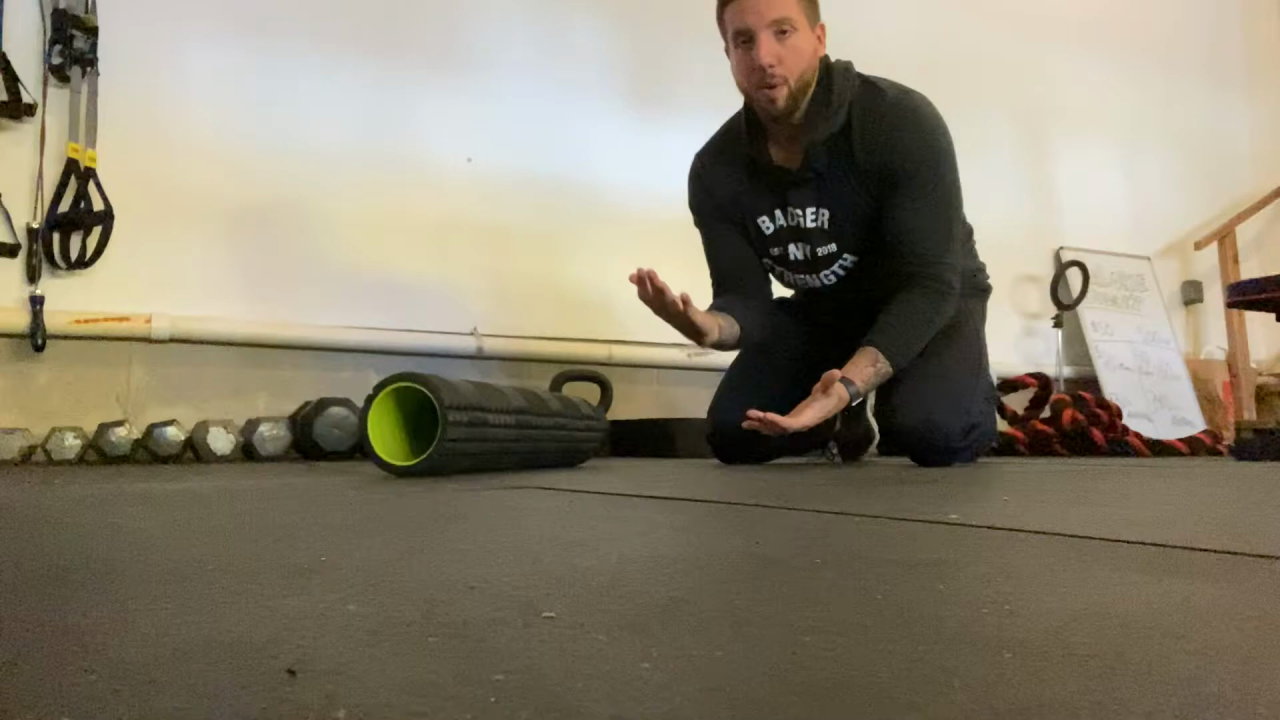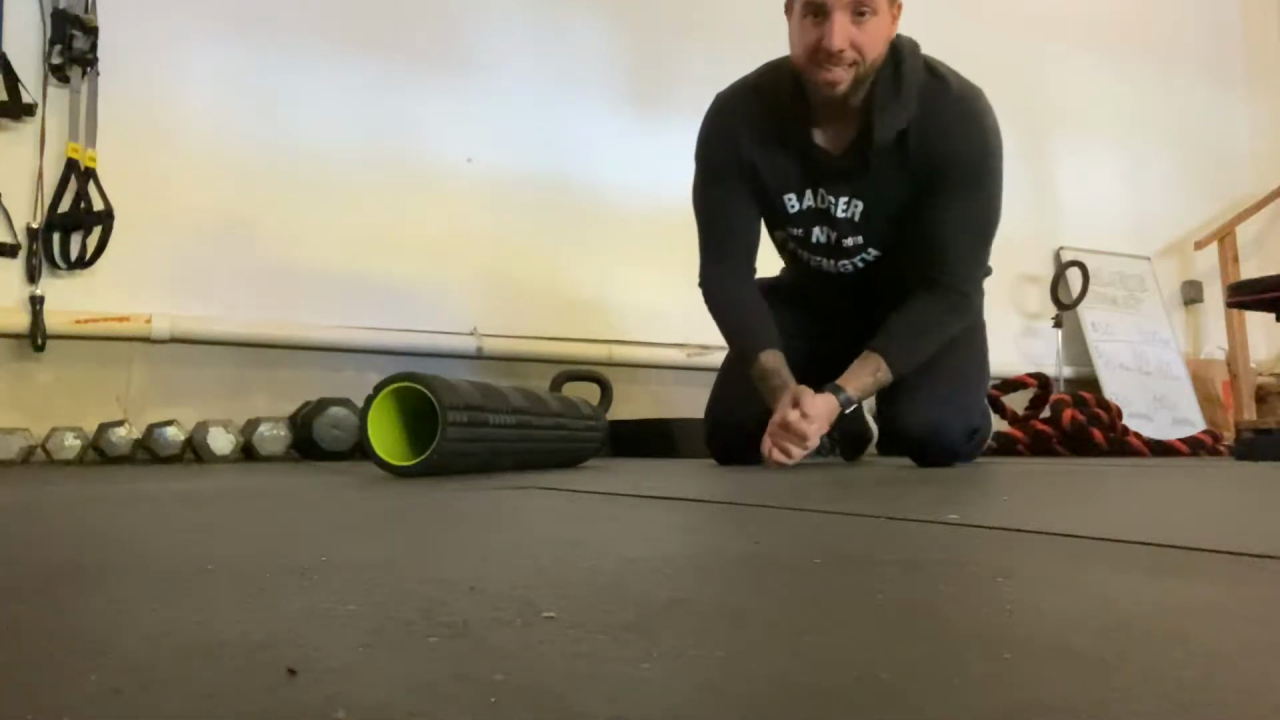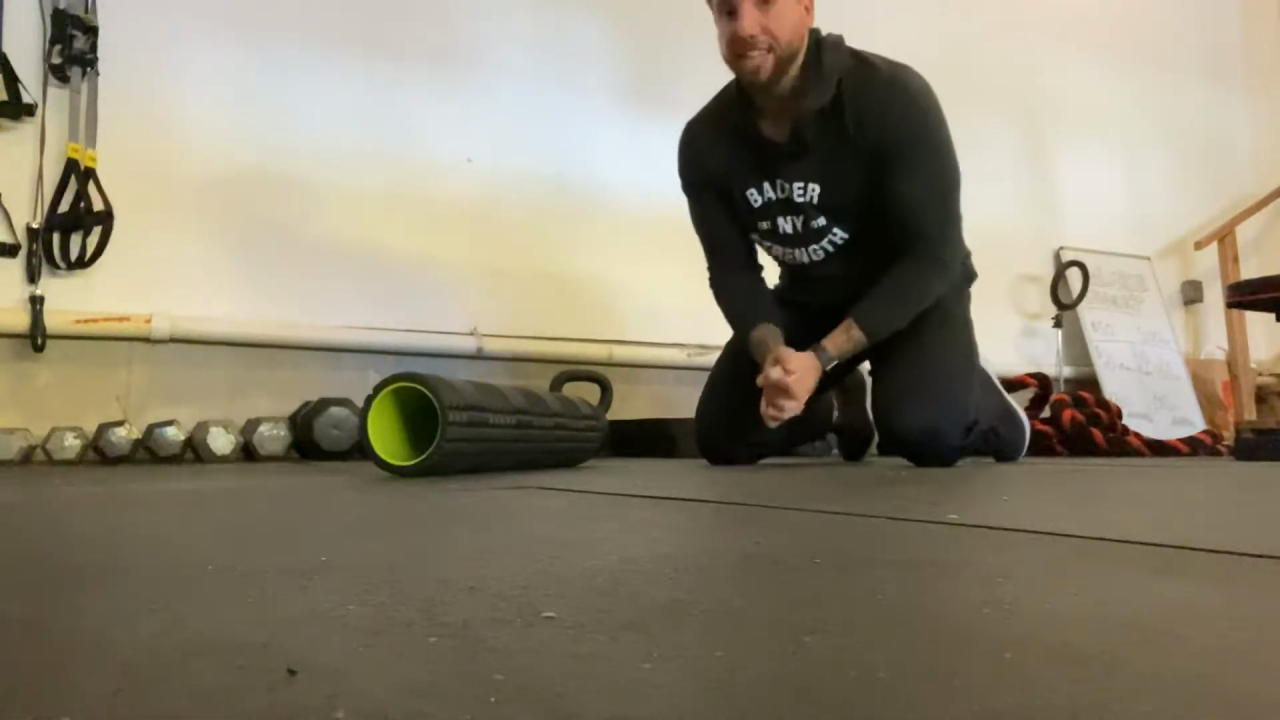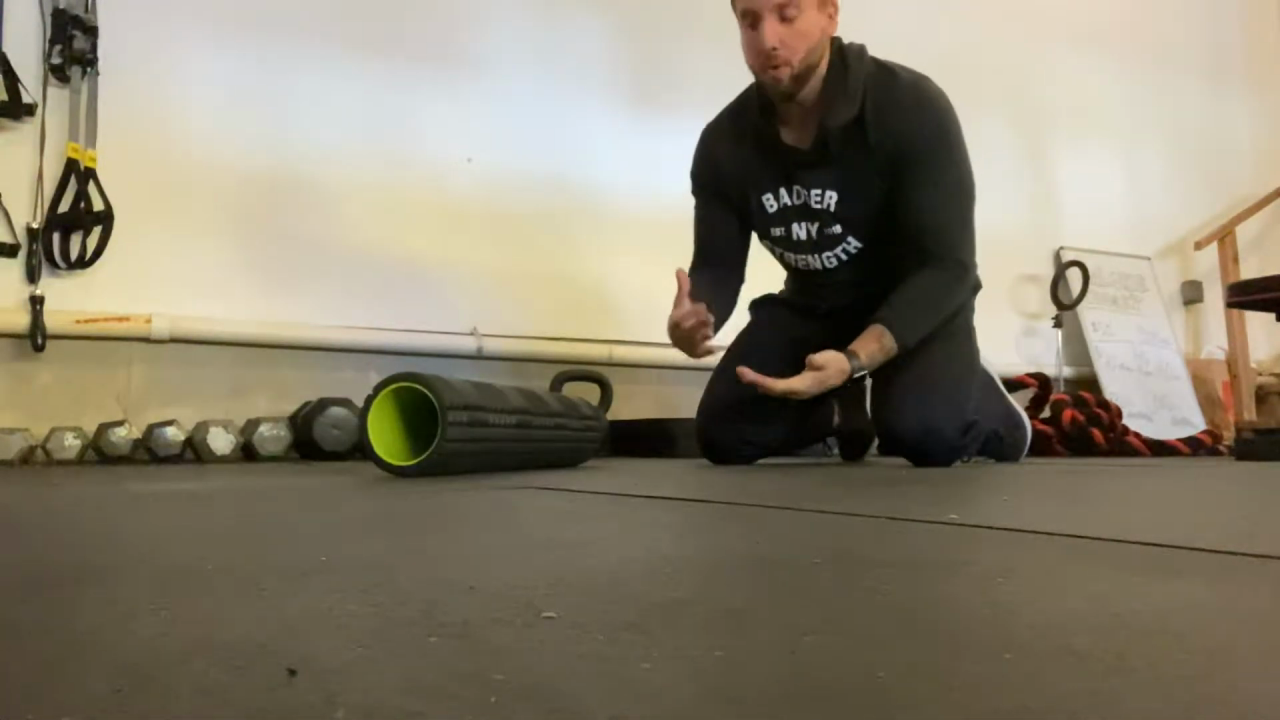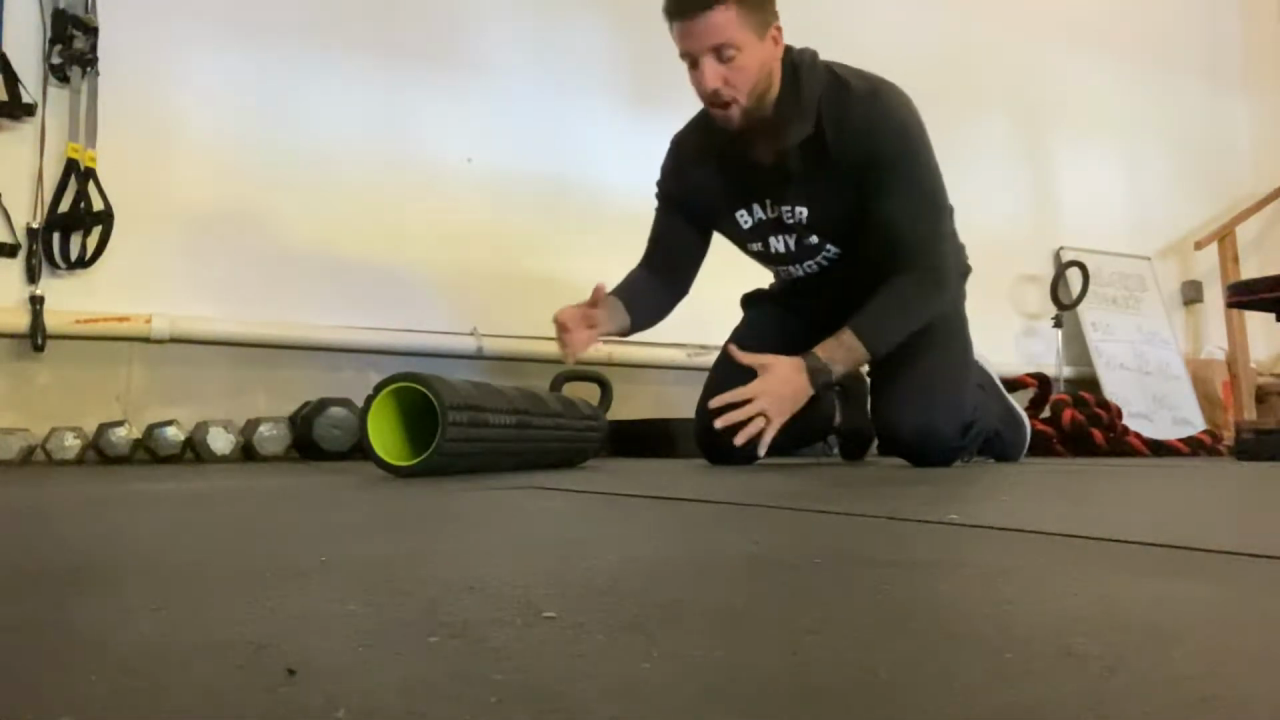
dt=1s
person 1, frame 1
left shoulder: (901, 122)
right shoulder: (716, 170)
left elbow: (930, 284)
right elbow: (749, 299)
left wrist: (849, 385)
right wrist: (707, 327)
left hip: (931, 301)
right hip: (824, 307)
left knee: (929, 430)
right knee: (732, 432)
left ankle: (969, 398)
right ankle: (848, 419)
person 1, frame 2
left shoulder: (956, 116)
right shoulder: (736, 117)
left elbow: (948, 289)
right elbow: (726, 273)
left wrist: (836, 399)
right wrist: (784, 393)
left hip: (924, 294)
right hip: (810, 290)
left knee: (933, 432)
right knee: (733, 437)
right ankle: (848, 416)
person 1, frame 3
left shoulder: (892, 97)
right shoulder: (705, 142)
left elbow: (933, 257)
right elbow: (733, 272)
left wrist: (820, 359)
right wrist: (773, 357)
left hip: (917, 291)
right hip: (808, 297)
left knee: (926, 432)
right knee: (722, 436)
left ankle: (981, 406)
right ankle: (840, 405)
person 1, frame 4
left shoulder: (911, 107)
right shoulder: (724, 143)
left elbow: (947, 267)
right elbow: (717, 268)
left wrist: (852, 362)
right wrist: (693, 323)
left hip: (919, 301)
right hip: (813, 303)
left knee: (926, 431)
right knee: (723, 434)
left ankle: (986, 410)
right ankle: (843, 409)
person 1, frame 5
left shoulder: (873, 113)
right shoulder: (693, 154)
left elbow: (927, 275)
right elbow: (665, 274)
left wrist: (813, 371)
right wrist: (604, 316)
left hip: (915, 289)
right hip: (804, 295)
left knee: (927, 432)
right knee: (724, 434)
left ankle: (984, 405)
right ankle: (845, 405)
